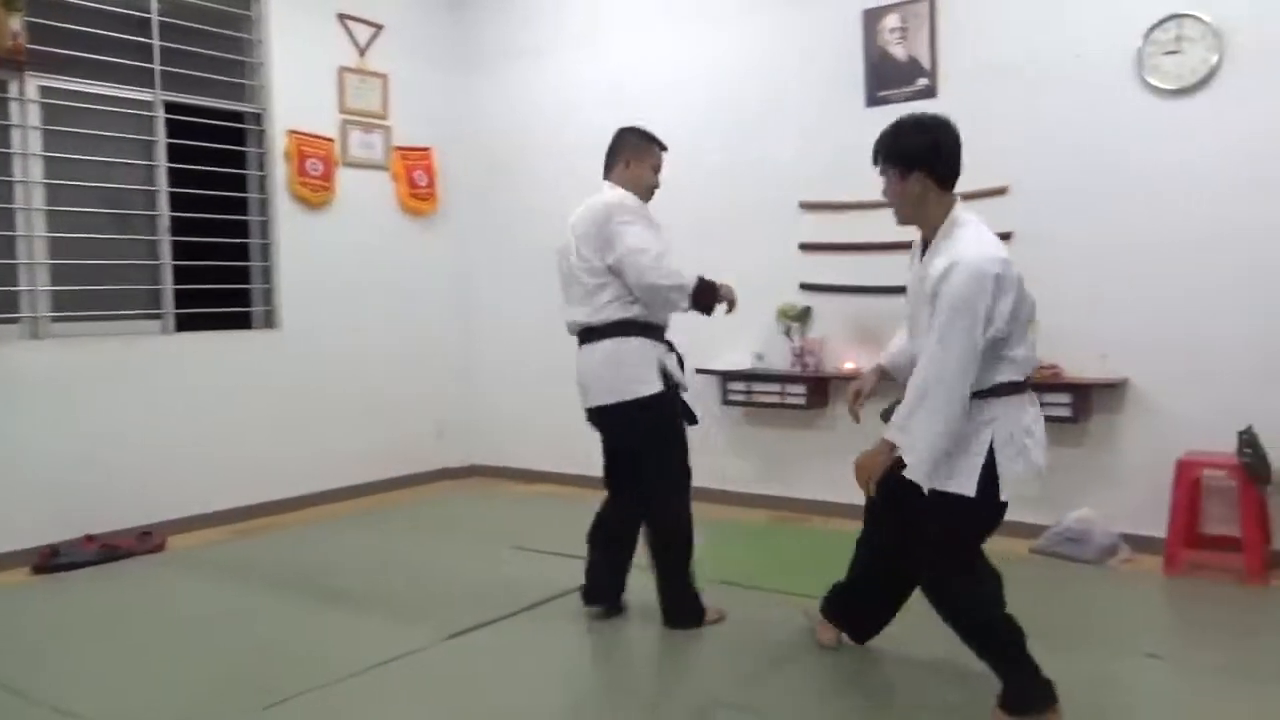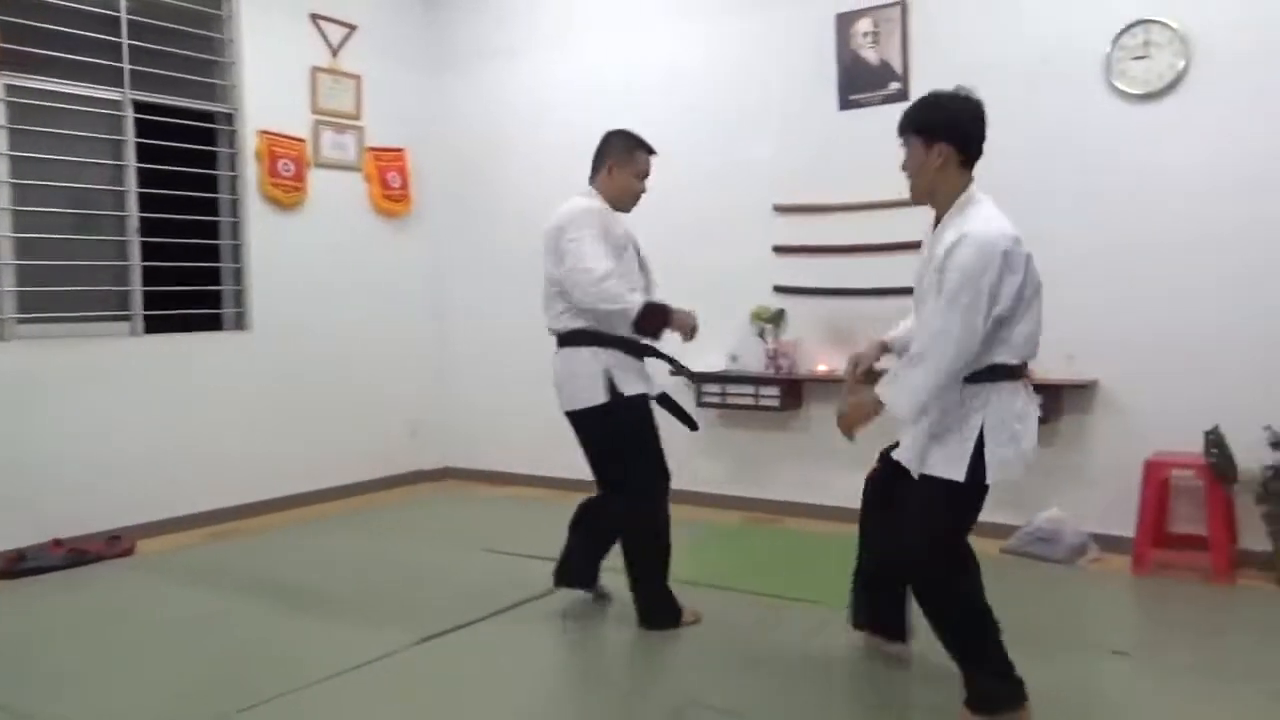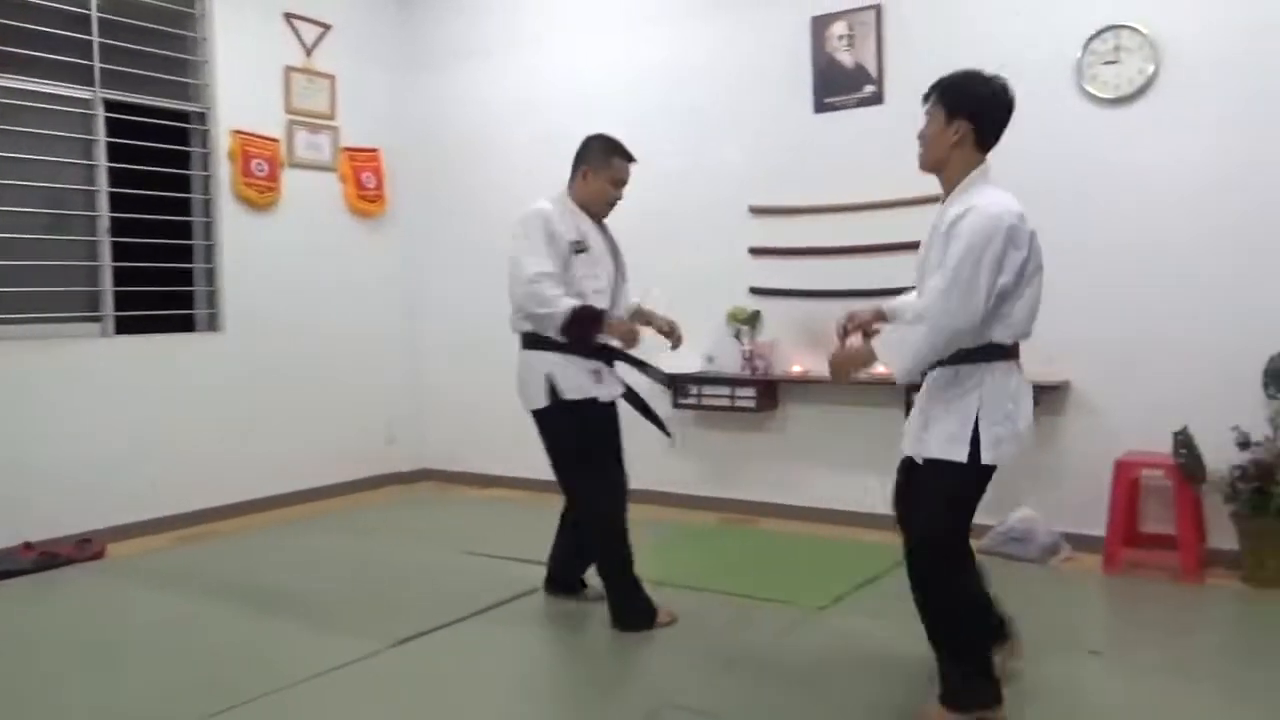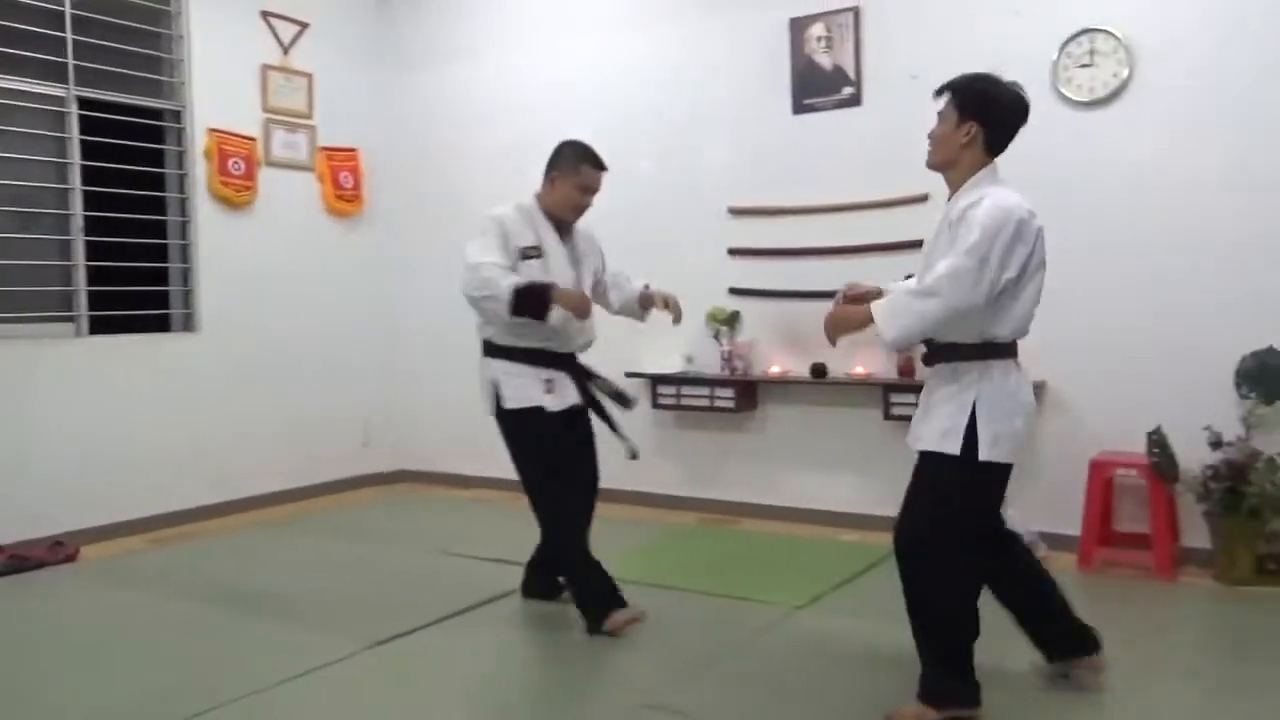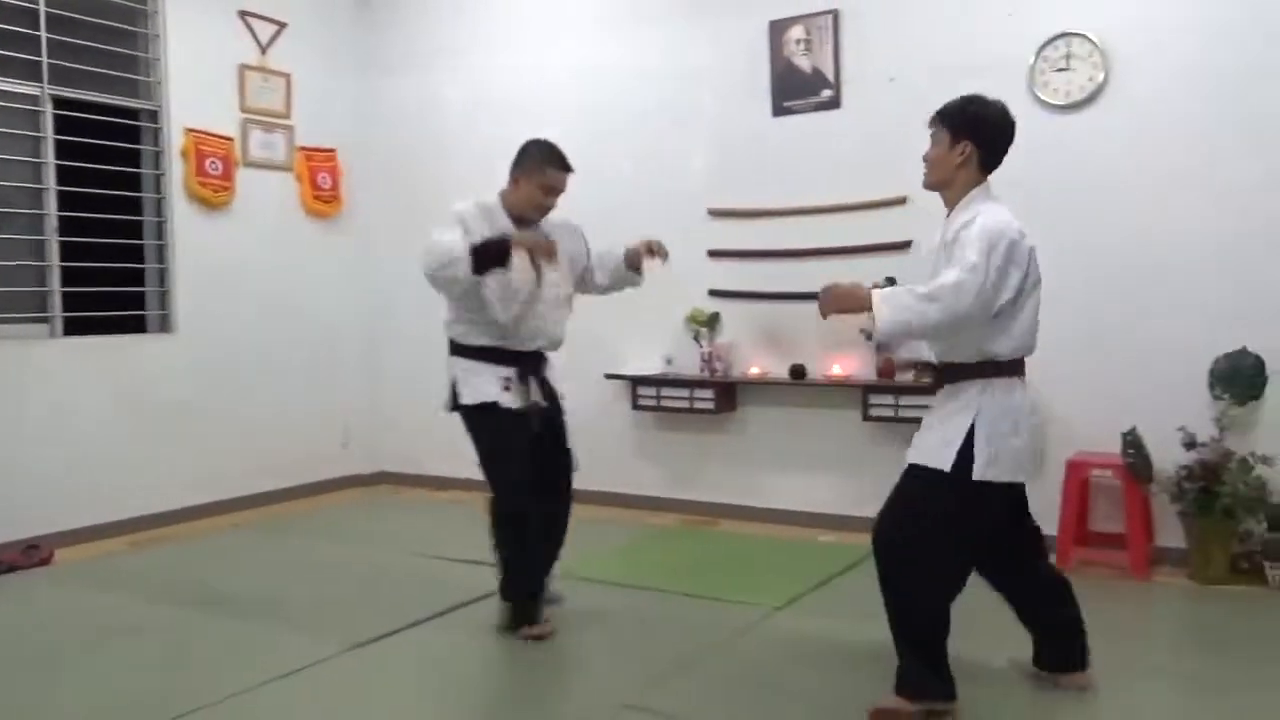
dt=0.1s
person 1, frame 1
left shoulder: (970, 264)
right shoulder: (935, 244)
left elbow: (944, 374)
left wrist: (890, 447)
right wrist: (881, 369)
left hip: (987, 426)
right hip: (958, 413)
left knee: (946, 560)
right knee: (896, 517)
right ankle: (846, 616)
person 1, frame 2
left shoulder: (980, 239)
right shoulder: (954, 225)
left elbow: (950, 346)
left wrist: (876, 398)
right wrist: (888, 347)
left hip: (978, 414)
right hip: (955, 405)
left knee: (931, 550)
right knee: (886, 500)
right ankle: (884, 622)
person 1, frame 3
left shoulder: (988, 215)
right shoulder: (962, 206)
left elbow: (952, 312)
left wrist: (873, 354)
right wrist: (883, 313)
left hip: (977, 393)
right hip: (955, 385)
left knee: (934, 539)
right knee: (919, 508)
right ankle: (991, 634)
person 1, frame 4
left shoulder: (998, 210)
right shoulder: (969, 205)
left elbow: (950, 294)
left wrist: (870, 311)
right wrist: (879, 301)
left hip: (978, 394)
right hip: (963, 388)
left knee: (927, 542)
right knee: (975, 534)
right ankle: (1074, 647)
person 1, frame 5
left shoulder: (992, 228)
right shoulder: (968, 224)
left elbow: (951, 304)
right elbow: (945, 303)
left wrist: (867, 301)
right wrist: (873, 300)
left hip: (981, 412)
right hip: (976, 405)
left knee: (906, 543)
right knee: (1005, 541)
right ankle: (1066, 659)
person 2, frame 1
left shoulder: (588, 218)
right shoulder: (620, 209)
right elbow: (654, 276)
right wrist: (711, 291)
left hip: (602, 364)
right hip: (633, 363)
left knee: (628, 485)
right knee: (666, 485)
left ankle: (604, 590)
right ankle: (681, 605)
person 2, frame 2
left shoulder: (607, 222)
right shoulder: (584, 218)
right elbow: (598, 293)
left wrist: (660, 316)
right wrist: (665, 314)
left hip: (608, 370)
right hip: (598, 371)
left knee: (623, 482)
right knee: (644, 485)
left ankle: (577, 566)
right ankle: (657, 606)
person 2, frame 3
left shoulder: (594, 230)
right shoulder: (542, 220)
right elbow: (534, 295)
left wrist: (641, 317)
right wrist: (602, 324)
left hip: (585, 373)
right hip: (558, 375)
left knee: (593, 483)
right knee: (601, 488)
left ankle: (565, 575)
right ankle: (631, 607)
person 2, frame 4
left shoulder: (579, 238)
right shoulder: (505, 224)
left elbow: (606, 288)
right elbow: (481, 285)
left wrist: (646, 298)
right wrist: (550, 293)
left hip: (563, 377)
right hip: (519, 380)
left knee: (579, 486)
right knee: (557, 493)
left ankle: (544, 578)
right ankle: (599, 603)
person 2, frame 5
left shoulder: (558, 233)
right shoulder: (469, 219)
left elbow: (596, 271)
right elbow: (439, 265)
left wrist: (632, 258)
right wrist: (506, 243)
left hip: (531, 376)
right hip: (483, 377)
left knee: (552, 485)
right knee: (514, 489)
left ankle: (522, 584)
right ankle: (522, 607)
